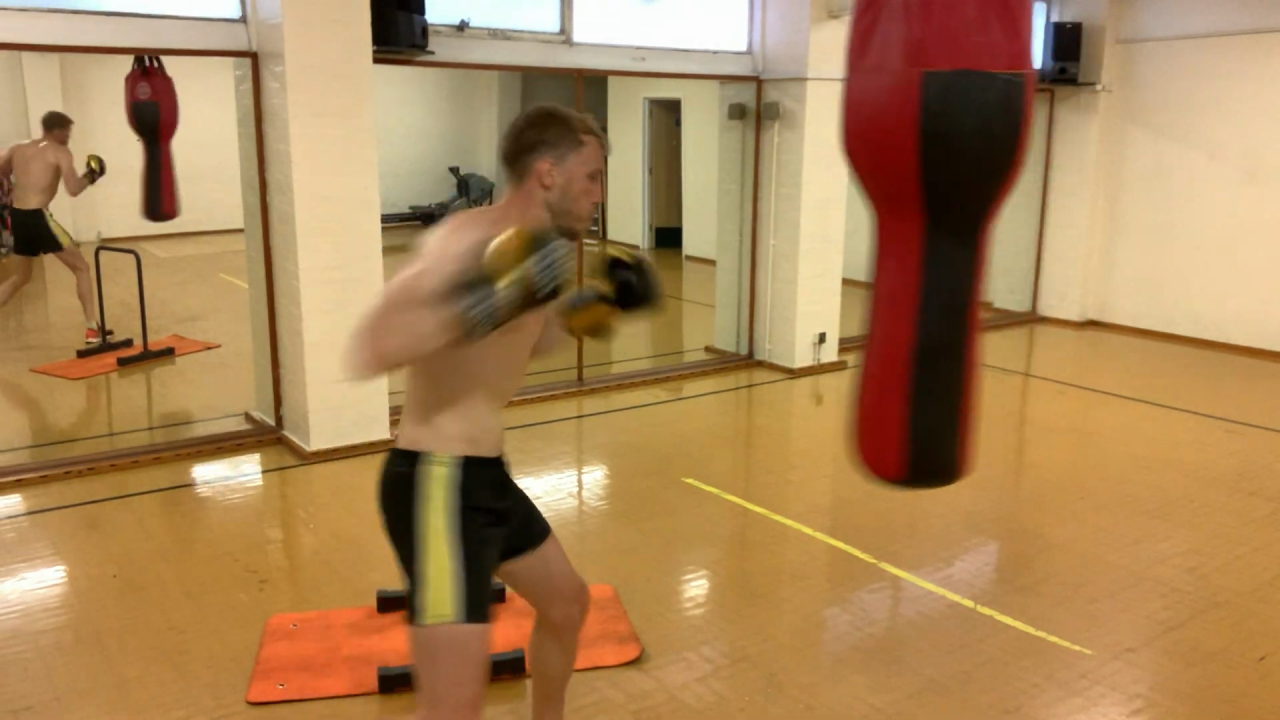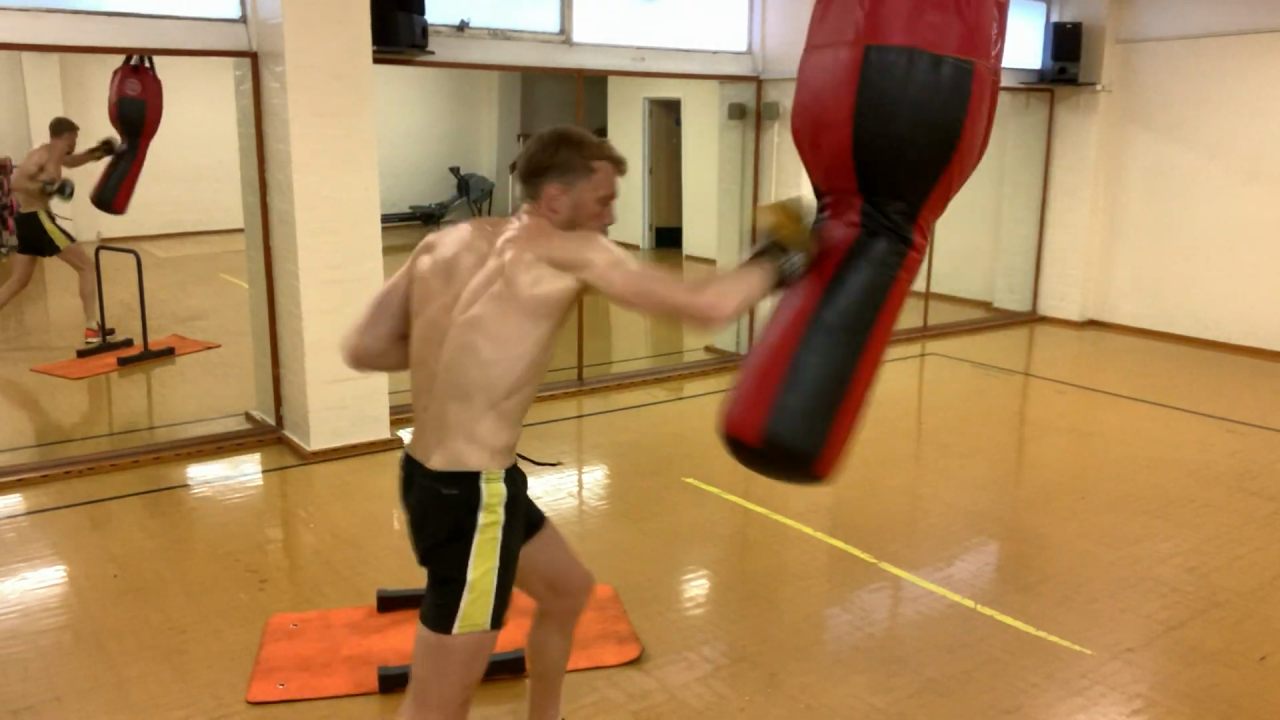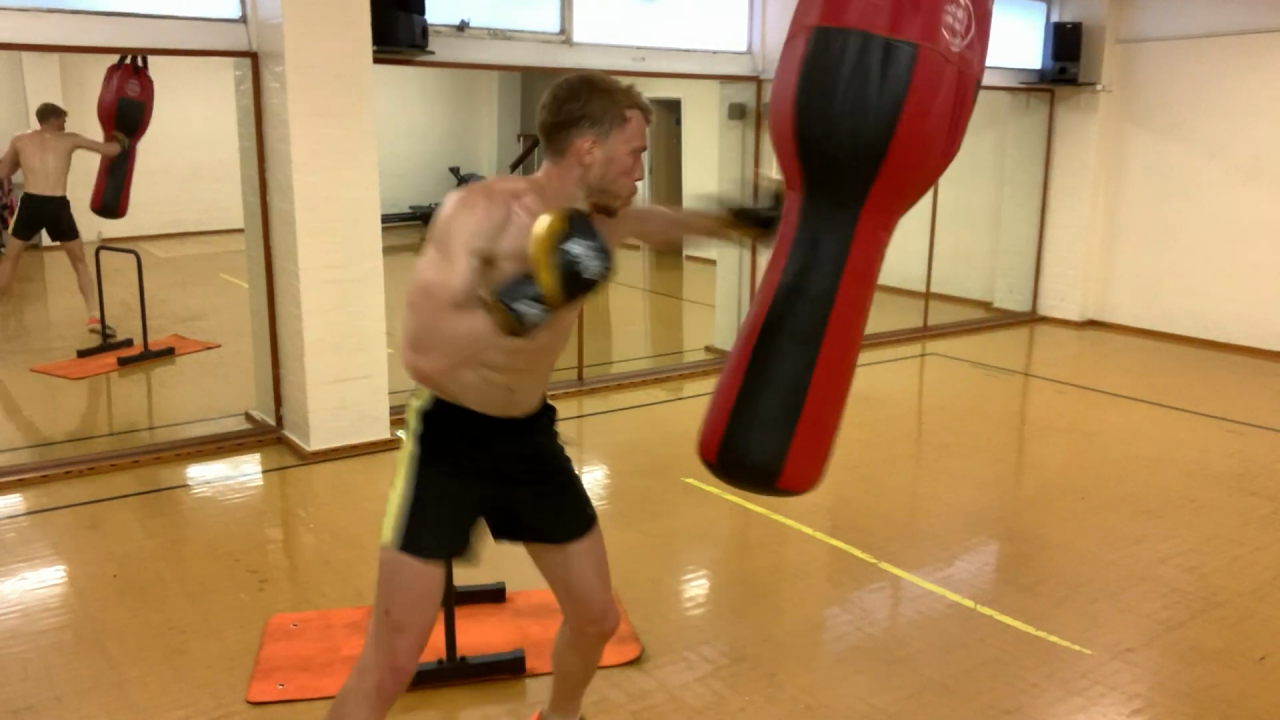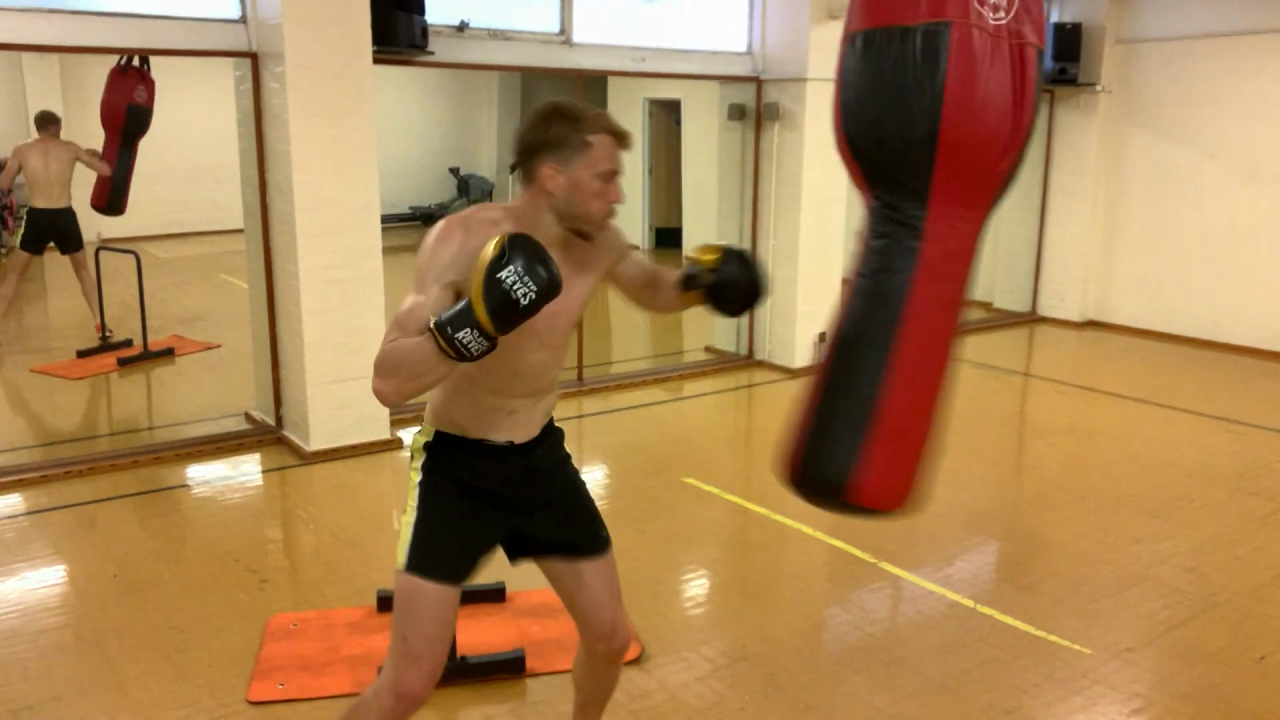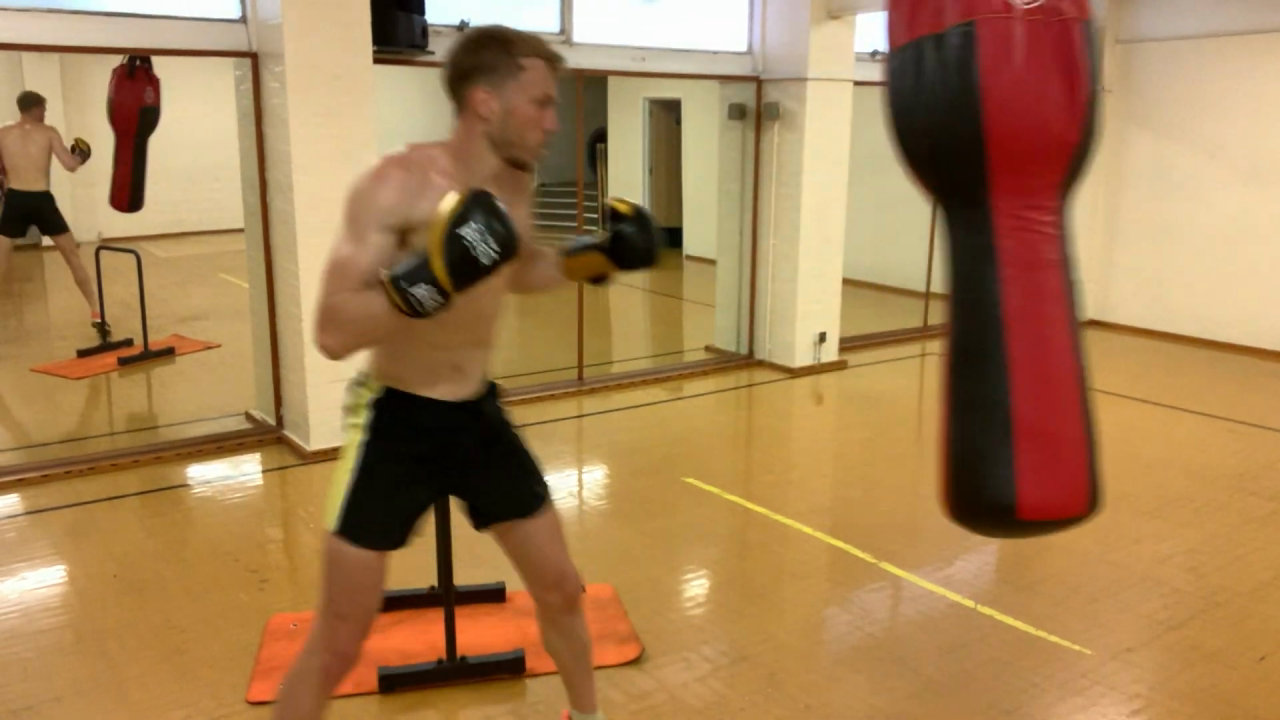
dt=0.2s
person 1, frame 1
left shoulder: (541, 242)
right shoulder: (471, 239)
right elbow: (372, 352)
left wrist: (600, 308)
right wrist: (489, 297)
left hip: (482, 478)
right hip: (442, 487)
left knee: (569, 600)
person 1, frame 2
left shoulder: (448, 242)
right shoulder: (574, 252)
left elbow: (363, 348)
right elbow: (705, 304)
right wrist: (783, 258)
left hip: (440, 475)
right hip: (473, 495)
left knee: (564, 595)
person 1, frame 3
left shoulder: (601, 209)
right shoulder: (478, 209)
left elbow: (655, 231)
right elbow: (429, 356)
left wrist: (729, 218)
left hip: (529, 439)
right hip: (445, 440)
left knee: (596, 616)
right knee: (391, 665)
person 1, frame 4
left shoulder: (598, 243)
right shoulder: (456, 243)
left elbow: (653, 287)
right elbow: (389, 383)
left wrist: (702, 283)
right wrist: (478, 320)
left hip: (540, 461)
right hip: (456, 466)
left knee: (610, 635)
person 1, frame 5
left shoulder: (510, 183)
right shoulder: (395, 183)
right elbow: (333, 333)
left wrist: (602, 253)
right wrist: (432, 278)
left hip: (479, 416)
right hip: (395, 424)
left knee: (558, 589)
right knee: (334, 646)
person 2, frame 1
left shoulder: (19, 147)
right shoulder: (58, 151)
right elbow: (73, 190)
right wrist: (92, 175)
left hip: (19, 218)
right hip: (37, 217)
right knee: (82, 268)
right ankle: (92, 329)
person 2, frame 2
left shoulder: (54, 154)
right shoulder: (43, 154)
left elbow: (73, 161)
left wrist: (100, 150)
right wrist: (49, 188)
left hip: (25, 222)
right hip: (37, 220)
left knee: (18, 281)
right knee: (86, 267)
right ankle: (92, 328)
person 2, frame 3
left shoulder: (20, 140)
right shoulder: (69, 138)
right elbow: (109, 150)
right wrist: (122, 142)
left hip: (30, 204)
right hip: (58, 206)
right knee: (80, 264)
right ankle: (95, 318)
person 2, frame 4
left shoulder: (21, 151)
right shoulder: (70, 148)
right elbow: (105, 171)
right wrist: (99, 159)
left hip: (36, 217)
right hip: (64, 216)
right knee: (83, 271)
right ankle: (100, 324)
person 2, frame 5
right shoulder: (48, 132)
right elbow: (71, 164)
right wrist: (81, 154)
right hip: (41, 201)
right knee: (72, 256)
right ankle: (96, 313)
